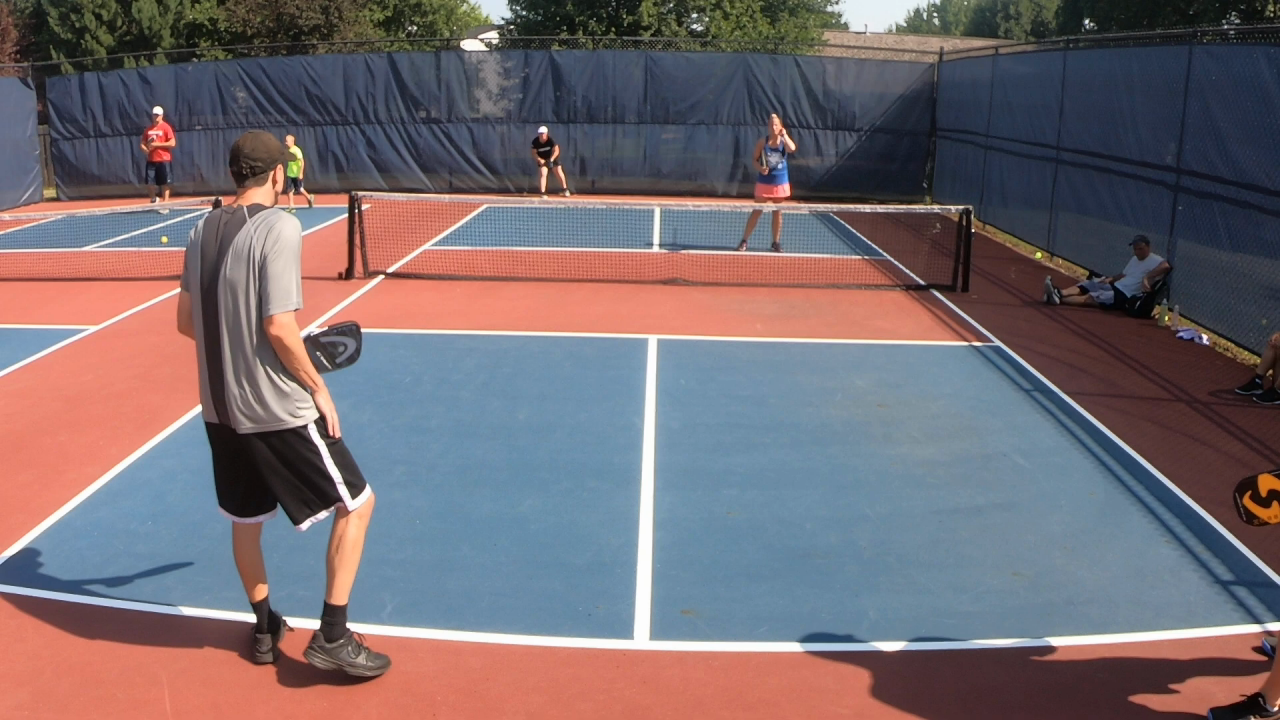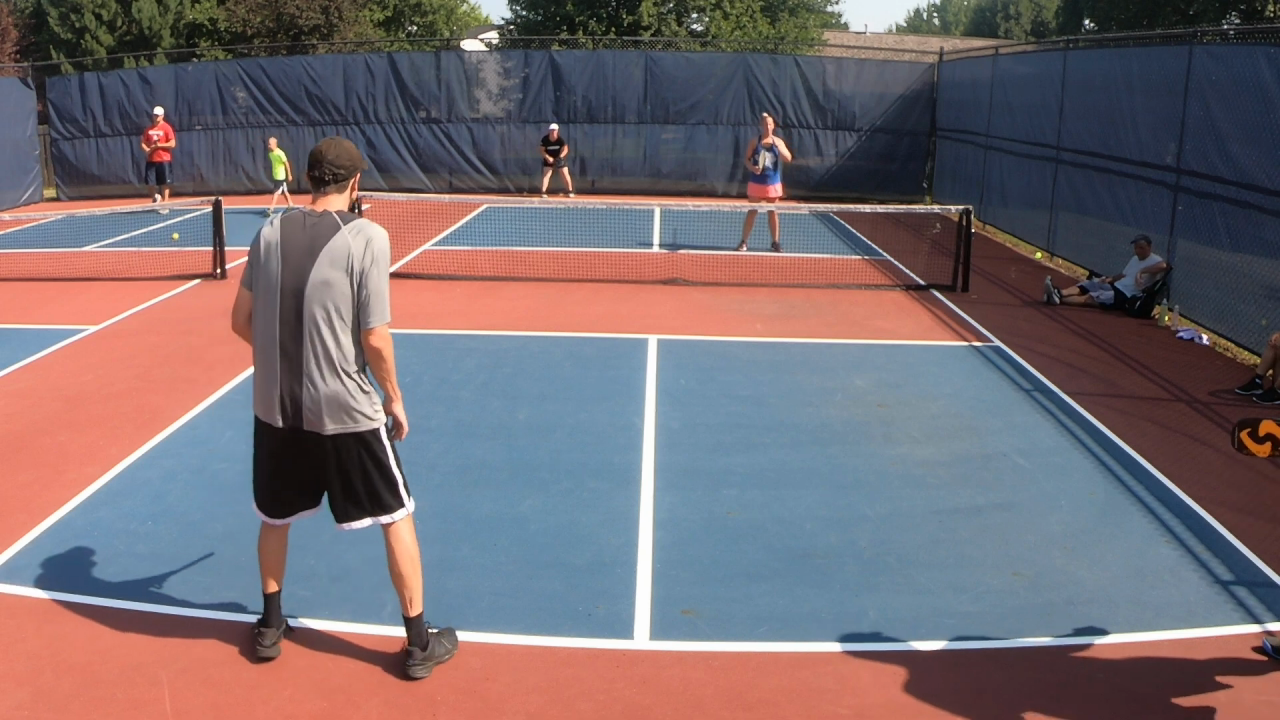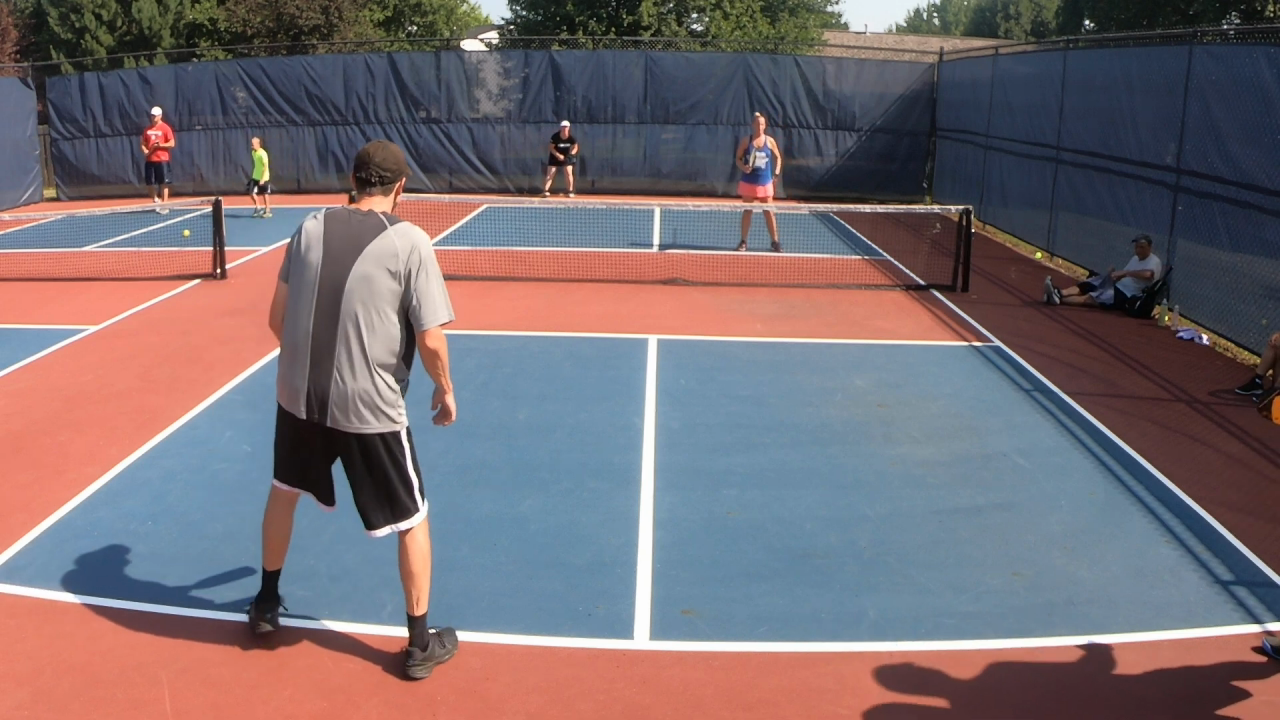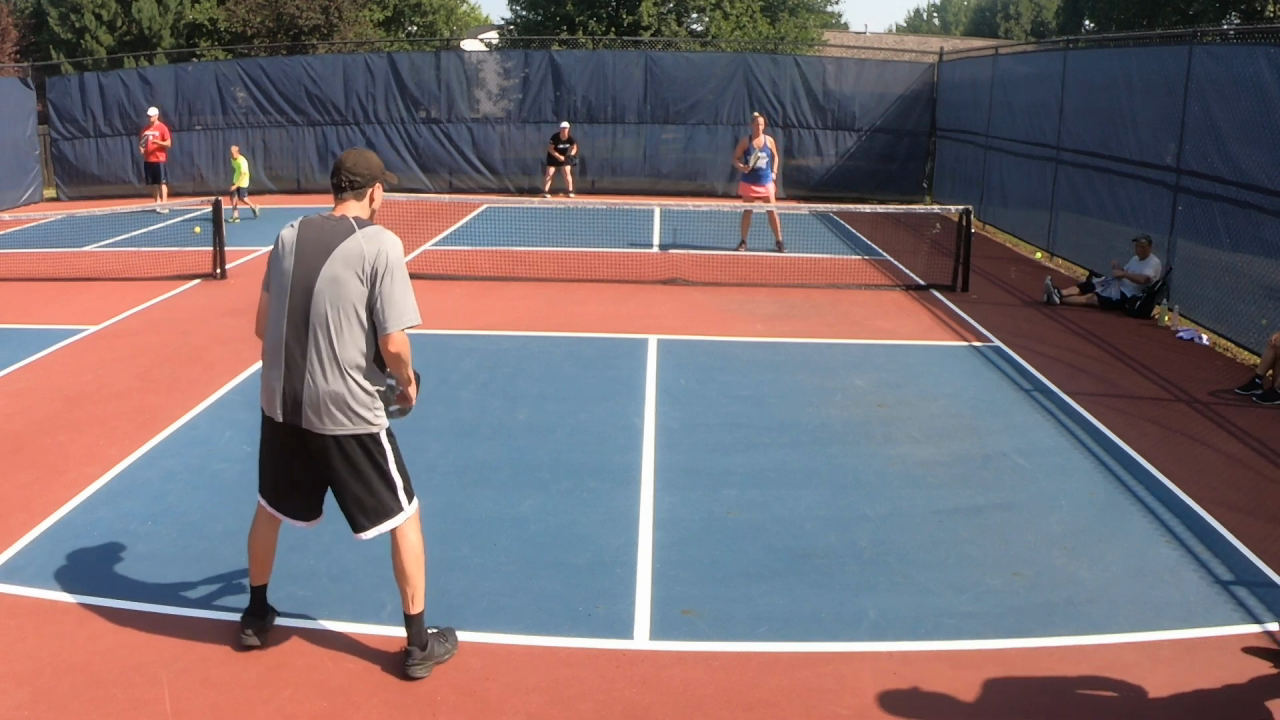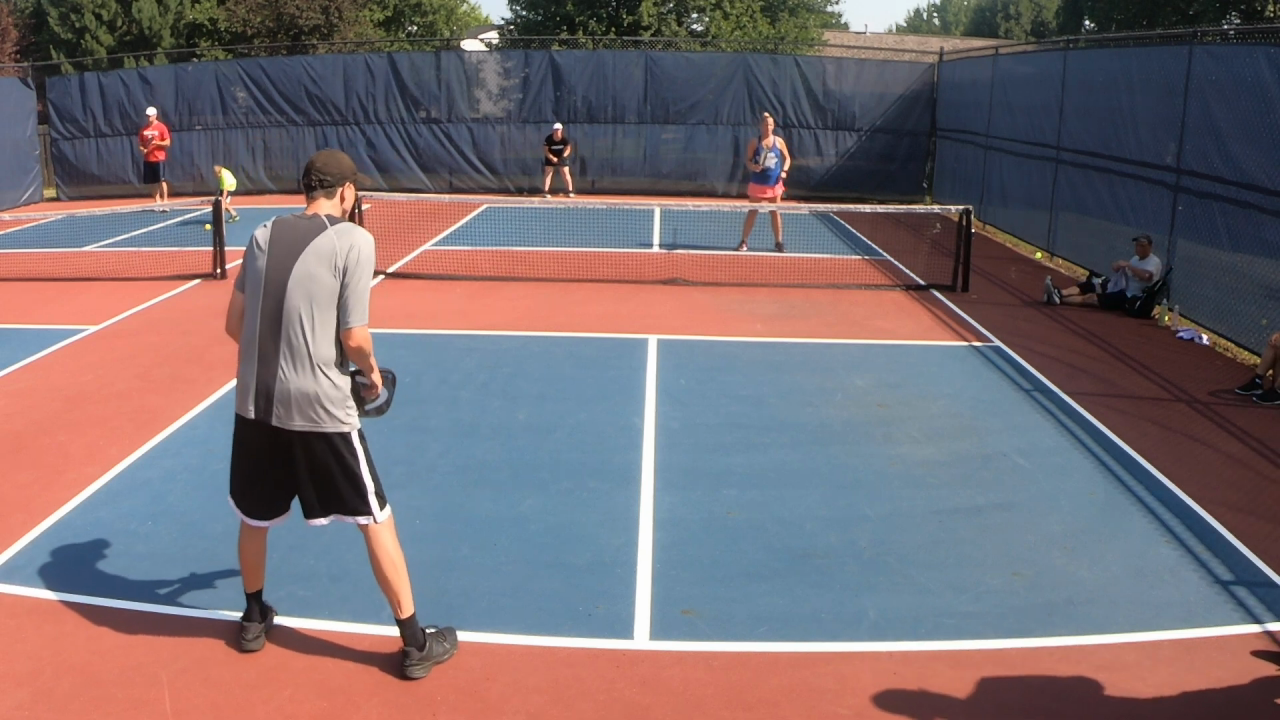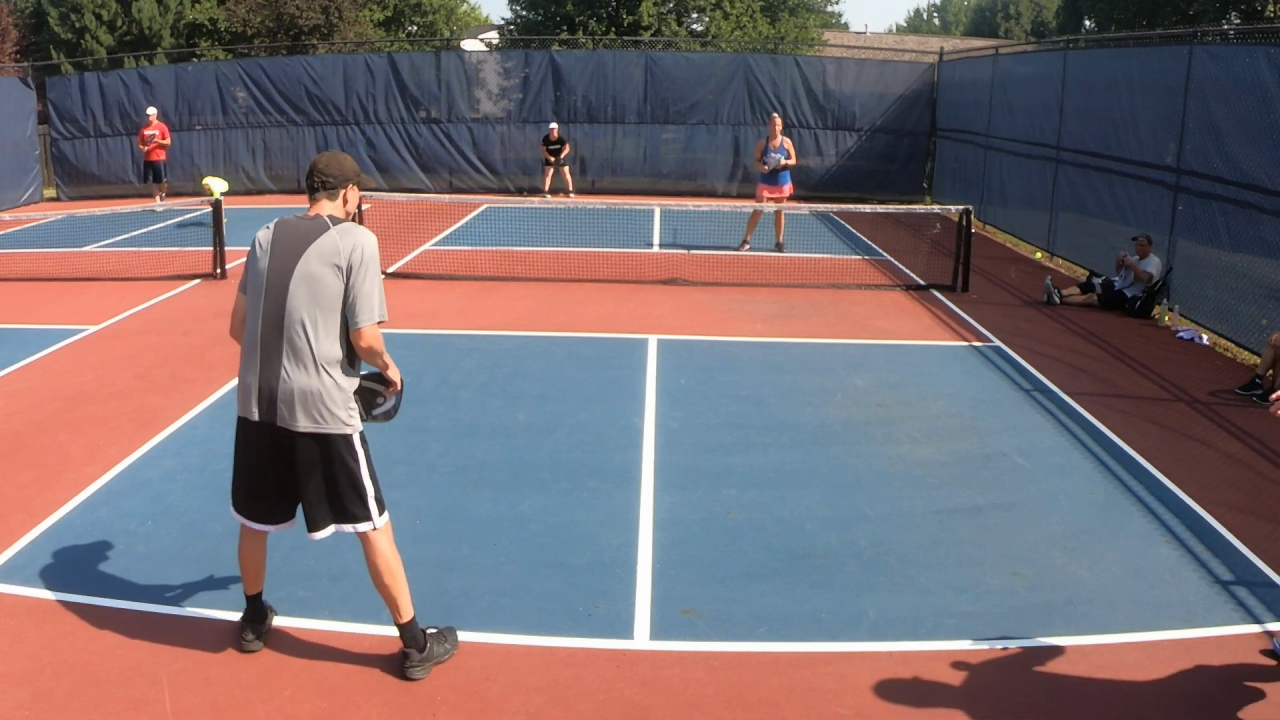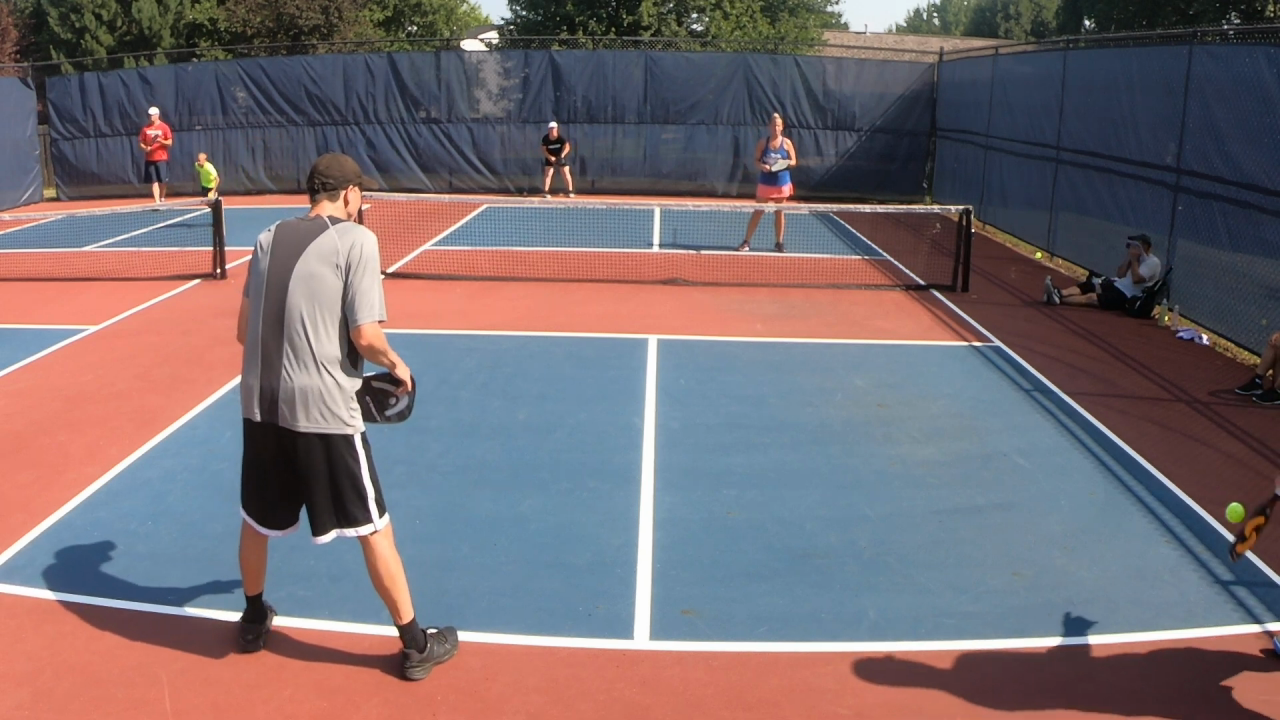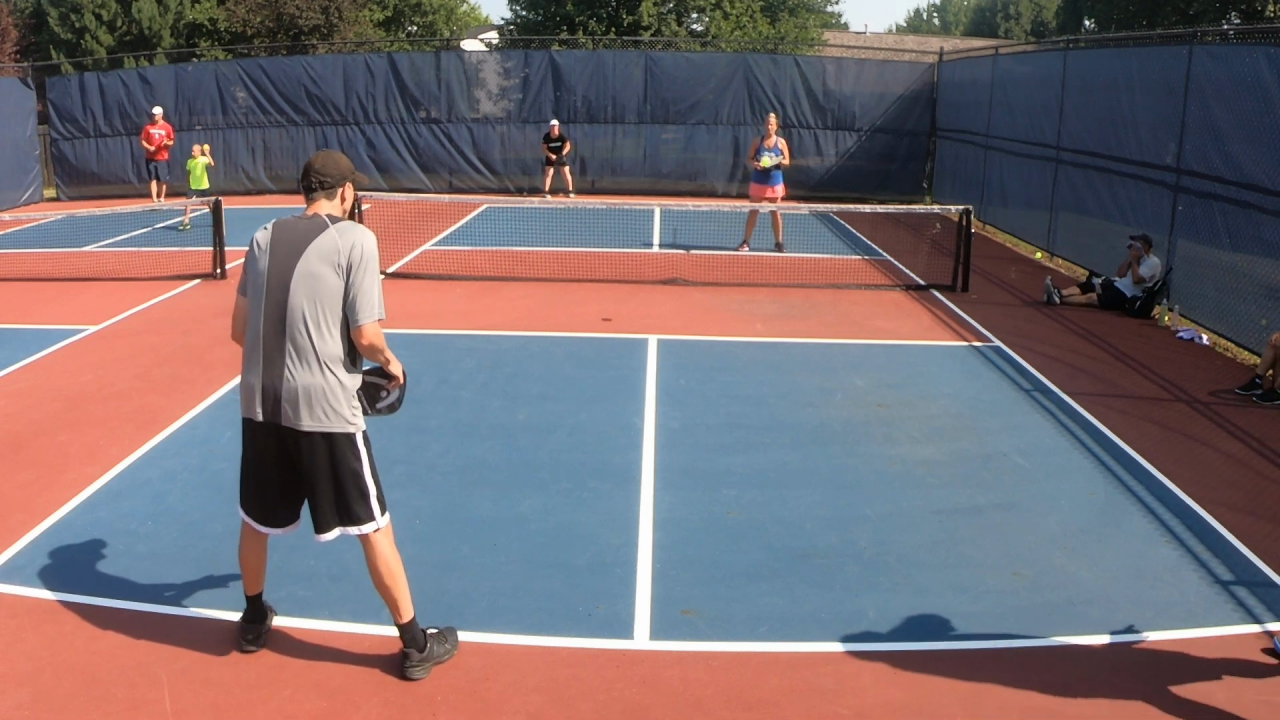
dt=0.3s
person 1, frame 1
left shoulder: (203, 229)
right shoulder: (279, 227)
left elbow: (187, 322)
right elbow: (278, 329)
right wrist: (319, 391)
left hip: (222, 406)
right hip: (278, 409)
left knee: (245, 516)
right knee: (355, 503)
left ankle: (266, 627)
right ankle: (333, 633)
person 1, frame 2
left shoulder: (271, 231)
right shoulder: (367, 236)
left elbow: (242, 321)
right elbow: (374, 339)
right wrist: (394, 399)
left hip: (276, 404)
right hip: (347, 409)
left knee: (275, 516)
right knee: (397, 517)
left ankle: (270, 624)
right ankle: (419, 642)
person 1, frame 3
left shoulder: (309, 228)
right shoulder: (410, 242)
left elbow: (277, 318)
right elbow: (430, 339)
right wrist: (445, 391)
left hip: (299, 396)
right hip: (371, 406)
left knee: (284, 490)
right knee: (412, 520)
left ankle: (266, 600)
right ankle: (420, 643)
person 1, frame 4
left shoulder: (289, 235)
right shoulder: (381, 244)
left elbow: (263, 326)
right elbow: (394, 345)
right wrist: (408, 384)
left hip: (281, 402)
right hip: (348, 409)
left knee: (269, 507)
right knee: (404, 517)
left ankle: (255, 612)
right ankle: (419, 642)
person 1, frame 5
left shoulder: (263, 235)
right shoulder: (353, 241)
left elbow: (234, 323)
right elbow: (354, 339)
right wrist: (371, 371)
left hip: (256, 401)
right hip: (320, 407)
left knee: (255, 514)
right knee: (376, 519)
left ankle: (254, 617)
right ankle: (415, 642)
person 1, frame 6
left shoulder: (266, 237)
right shoulder: (356, 240)
left elbow: (238, 327)
right elbow: (366, 340)
right wrist: (388, 368)
left hip: (257, 402)
right hip: (323, 408)
left knee: (255, 518)
right knee: (373, 526)
left ankle: (254, 618)
right ankle: (415, 644)
person 1, frame 7
left shoulder: (268, 239)
right shoulder: (355, 240)
left elbow: (245, 330)
right elbow: (365, 337)
right wrist: (396, 365)
left hip: (260, 403)
right hip: (324, 409)
left knee: (257, 517)
right knee: (373, 528)
left ankle: (253, 618)
right ankle: (415, 645)
person 1, frame 8
left shoulder: (264, 237)
right shoulder: (354, 238)
left elbow: (239, 329)
right elbow: (365, 337)
right wrist: (390, 361)
left hip: (261, 401)
right hip: (325, 406)
left knee: (257, 517)
right knee: (373, 527)
left ankle: (253, 618)
right ankle: (415, 644)
